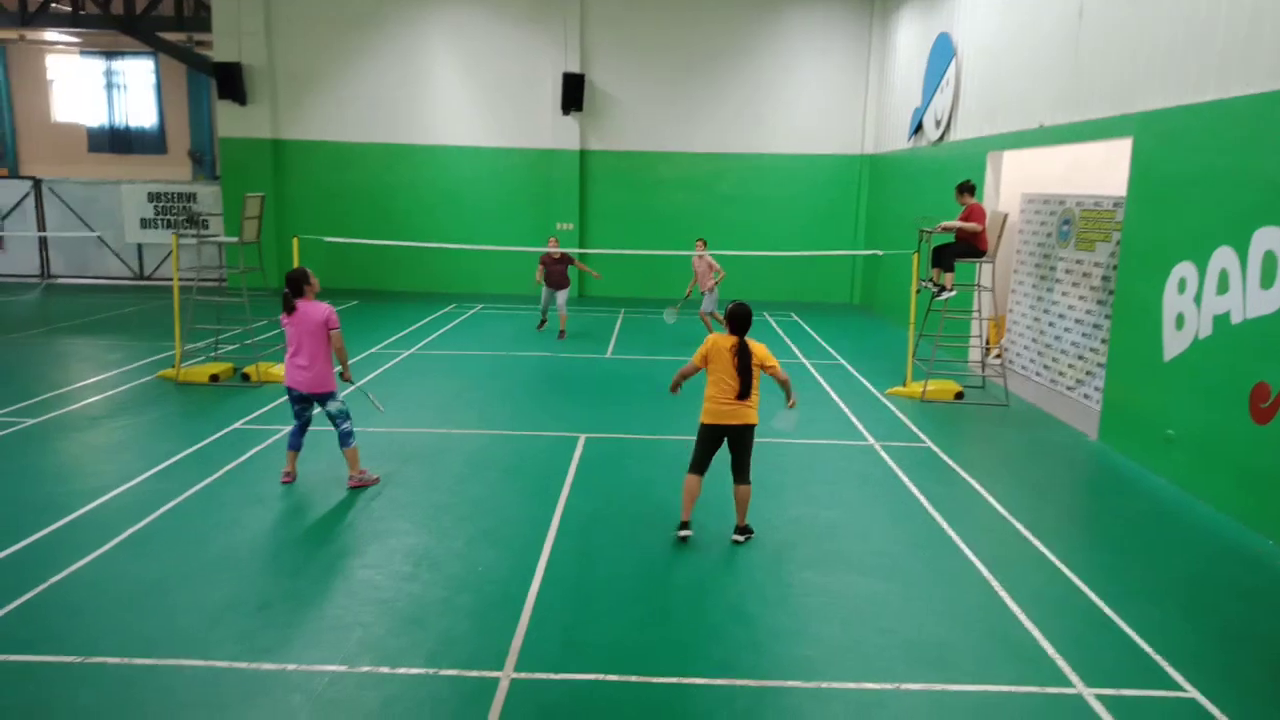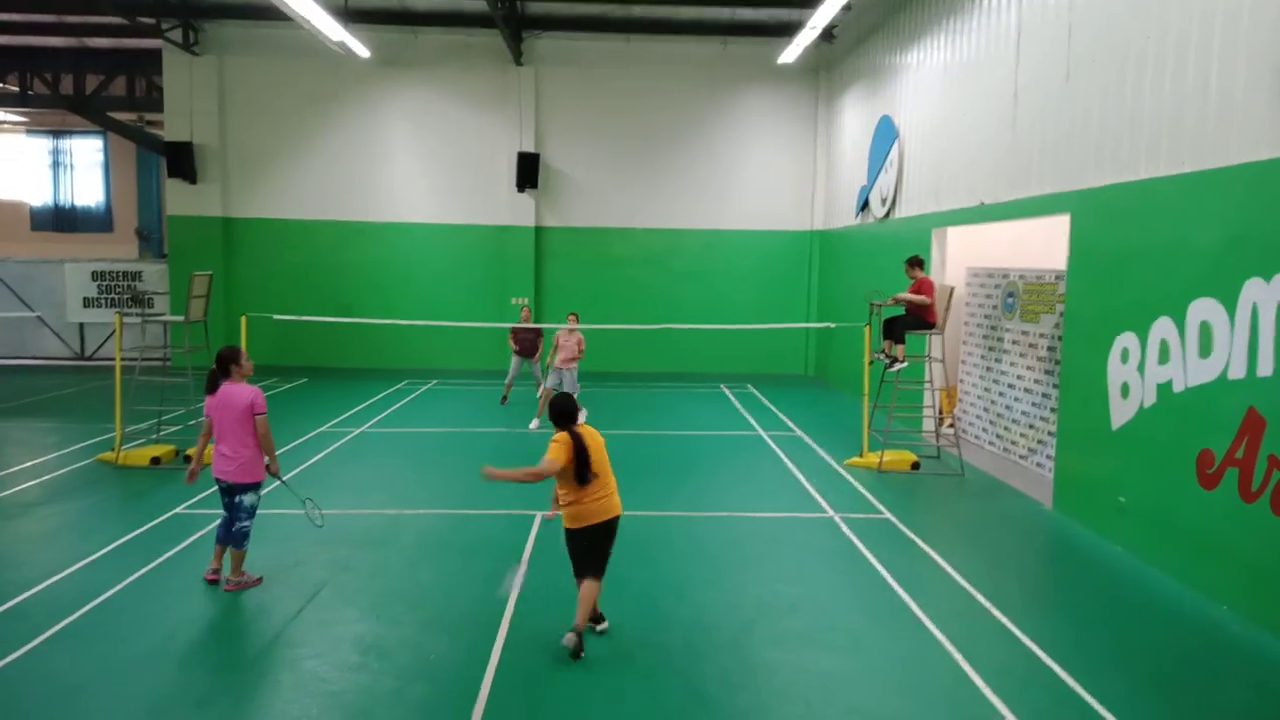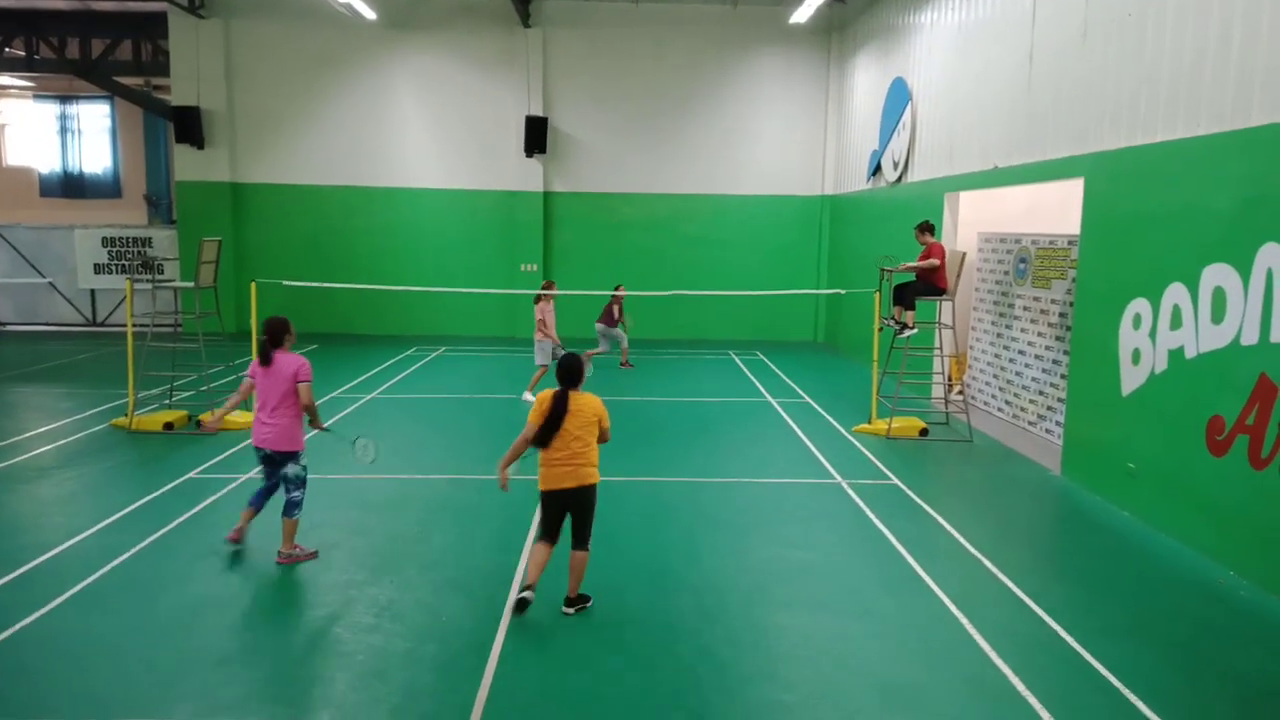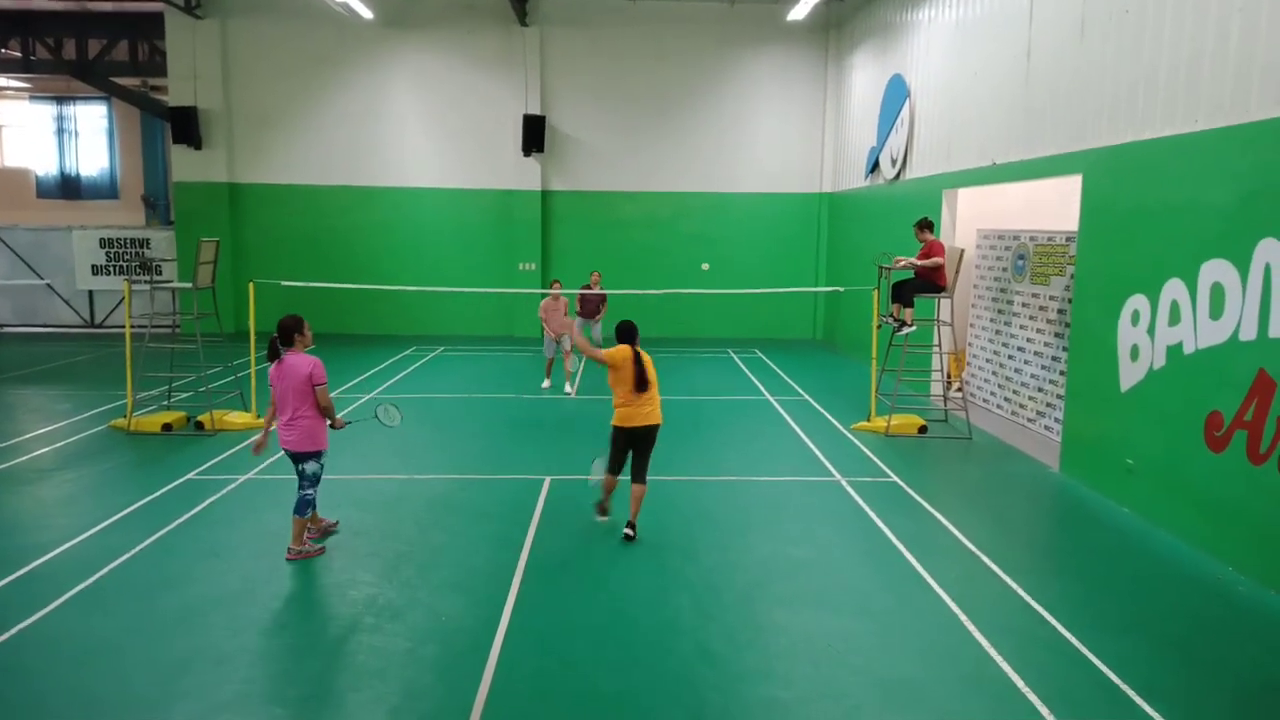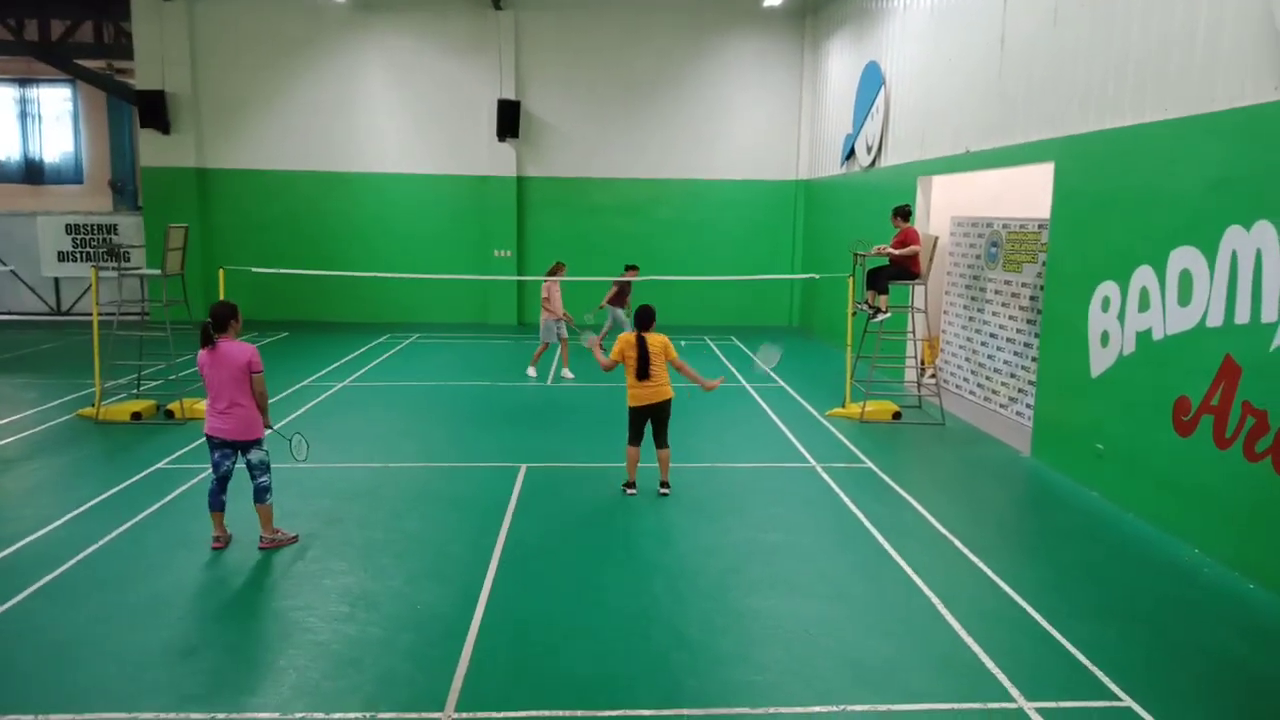
dt=1s
person 1, frame 1
left shoulder: (287, 313)
right shoulder: (326, 311)
right elbow: (338, 346)
right wrist: (346, 369)
left hip: (294, 381)
right hip: (321, 382)
left knee: (300, 424)
right knee: (343, 423)
left ankle: (289, 471)
right ankle: (356, 474)
person 1, frame 2
left shoulder: (213, 395)
right shoulder: (253, 394)
left elbow: (205, 433)
right elbow: (263, 434)
left wrist: (196, 462)
right wrist: (273, 461)
left hip: (222, 470)
right hip: (248, 471)
left knee: (229, 517)
right knee: (243, 523)
left ankle: (215, 567)
right ankle: (235, 577)
person 1, frame 3
left shoulder: (258, 363)
right shoulder: (300, 363)
left elbow: (241, 395)
right elbow: (307, 401)
left wrist: (218, 416)
right wrist: (316, 420)
left hip: (262, 438)
right hip: (288, 441)
left knee: (269, 484)
right knee: (295, 492)
left ankle: (240, 528)
right ankle: (287, 549)
person 1, frame 4
left shoulder: (276, 365)
right shoulder: (312, 364)
left elbow: (273, 404)
right elbow: (324, 403)
left wrist: (264, 433)
right wrist: (334, 420)
left hip: (288, 438)
right hip: (310, 438)
left knee: (307, 483)
right knee: (308, 489)
left ankle: (315, 524)
right ankle: (297, 546)
person 1, frame 5
left shoulder: (203, 354)
right shoulder: (249, 352)
left elbow: (214, 388)
right elbow: (259, 392)
right wrist: (265, 417)
left hip: (216, 429)
right hip: (247, 428)
left knee: (219, 479)
right knee: (261, 479)
left ankle: (219, 534)
right ankle: (268, 534)
person 2, frame 1
left shoulder: (713, 342)
right shoulder: (758, 350)
left elbow: (688, 370)
right elbow: (782, 378)
left wrist: (675, 382)
right wrist: (790, 396)
left hip: (713, 418)
right hip: (744, 421)
left knee: (696, 470)
right knee: (741, 475)
left ankle: (685, 523)
right ankle: (741, 528)
person 2, frame 2
left shoulder: (561, 443)
right shoulder: (590, 433)
left elbow: (543, 471)
left wrist: (500, 474)
right wrist: (560, 490)
left hip: (579, 519)
right hip: (609, 513)
left knee: (582, 572)
right knee: (594, 574)
left ankle: (595, 617)
right ankle: (577, 630)
person 2, frame 3
left shoulder: (545, 399)
right shoulder: (595, 404)
left elbow: (527, 438)
right elbow: (604, 438)
left wrist: (503, 466)
left hip: (550, 481)
right hip: (583, 480)
left knee: (546, 537)
right knee: (581, 541)
left ankle: (528, 587)
right ankle: (573, 599)
person 2, frame 4
left shoulder: (619, 353)
right shoulder: (643, 356)
left elbow: (588, 351)
left wrist: (573, 329)
left hip: (624, 422)
right hip: (650, 422)
left knee: (614, 468)
right knee: (639, 473)
left ankle: (604, 505)
right ankle: (631, 524)
person 2, frame 5
left shoulder: (625, 340)
right shoulder: (662, 340)
left elbow: (607, 366)
right elbow: (680, 366)
left wrist: (595, 349)
right wrist: (703, 383)
left hip: (638, 400)
right hip: (662, 398)
left knee: (634, 440)
right knee: (661, 440)
left ankle: (631, 483)
right ankle: (664, 483)
